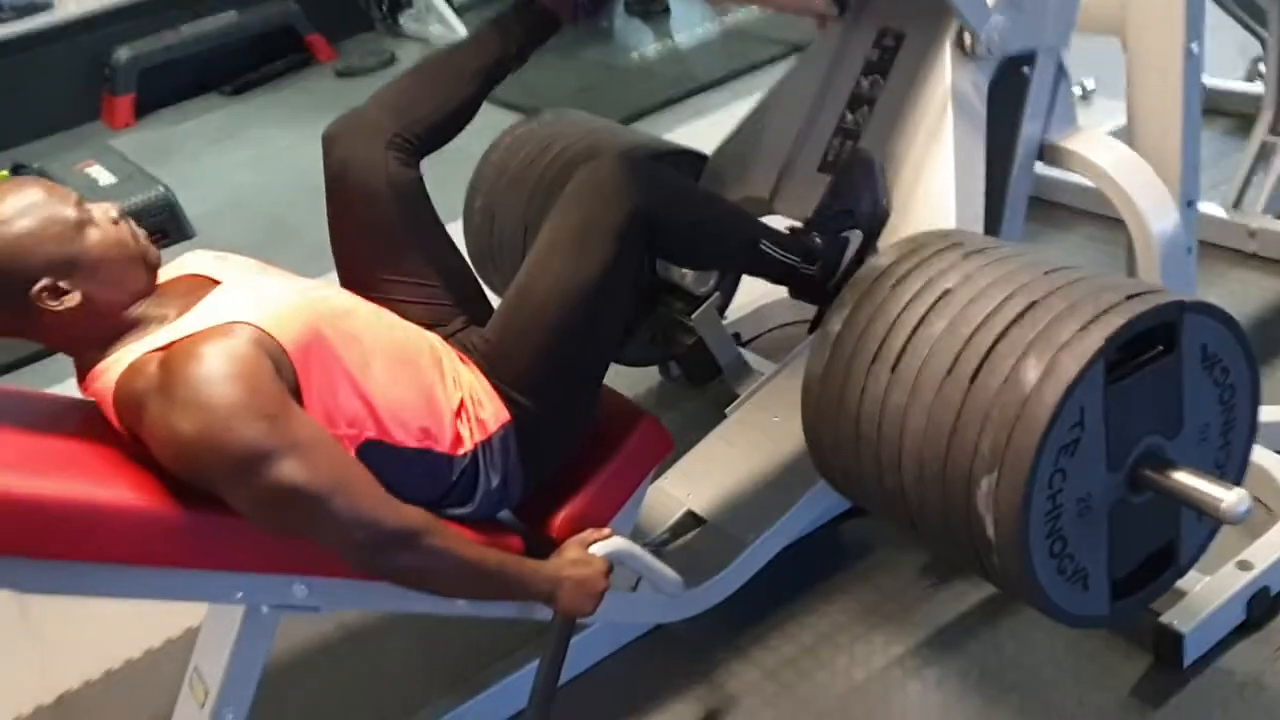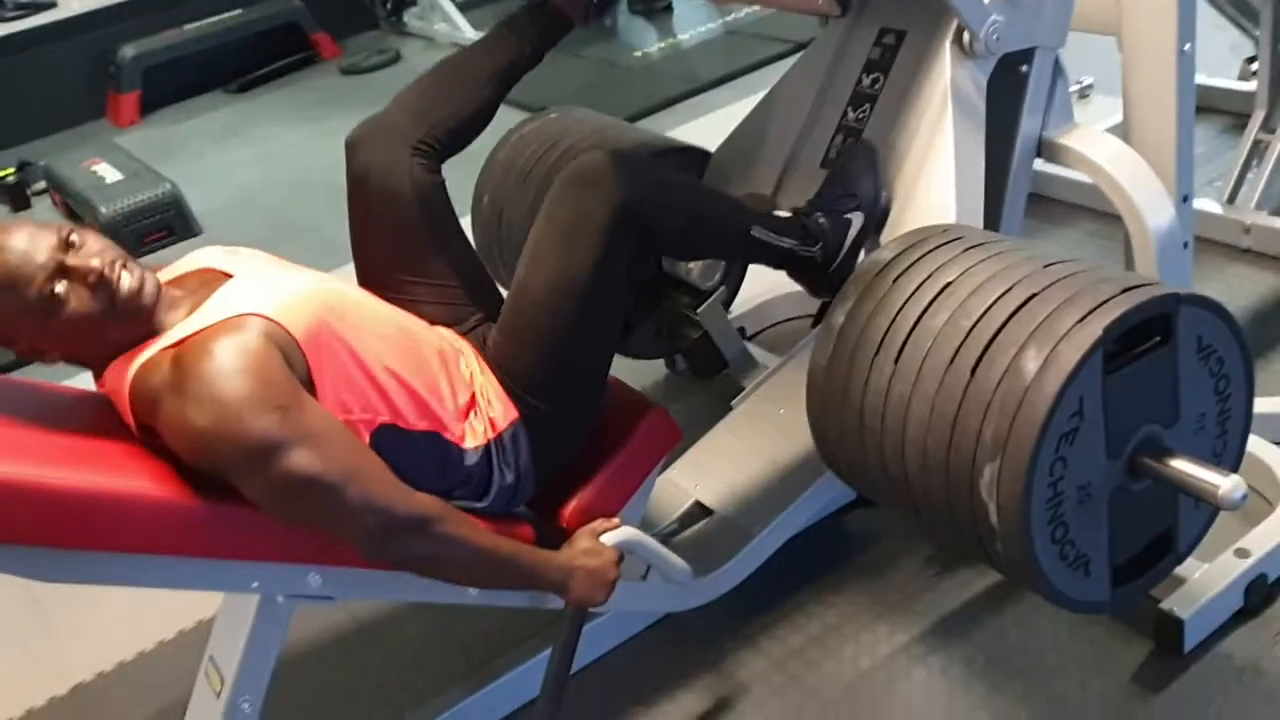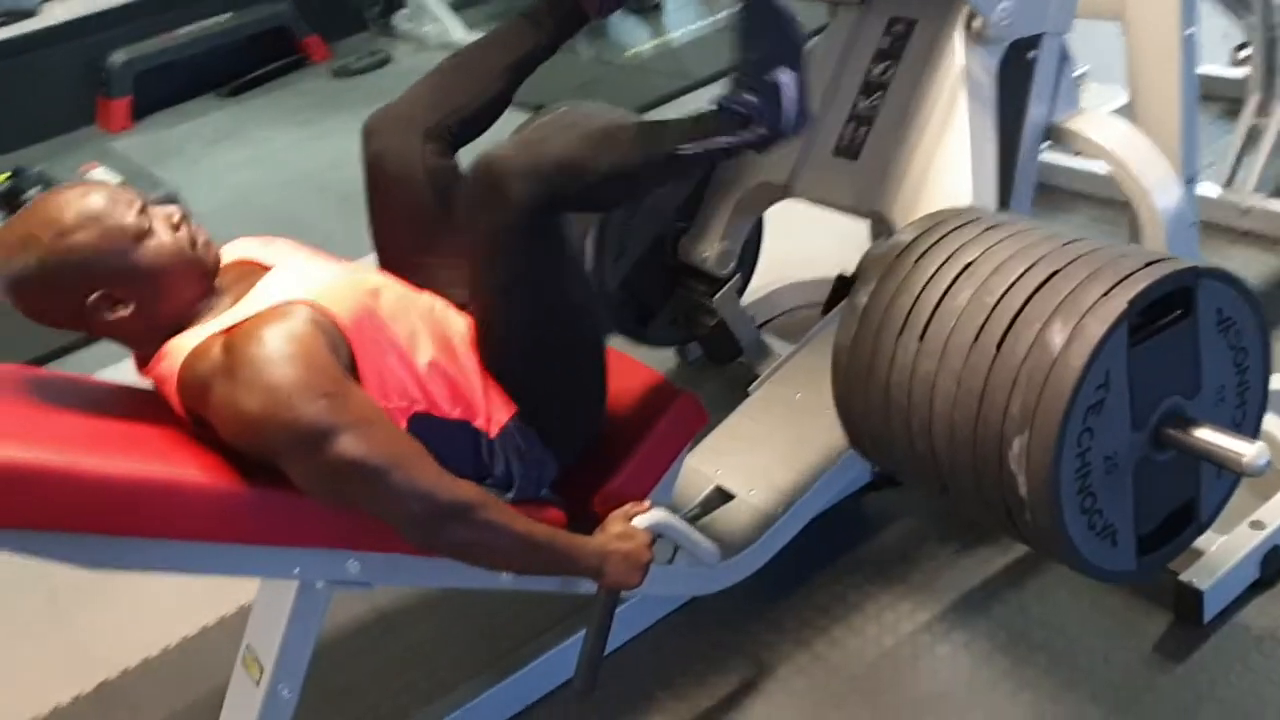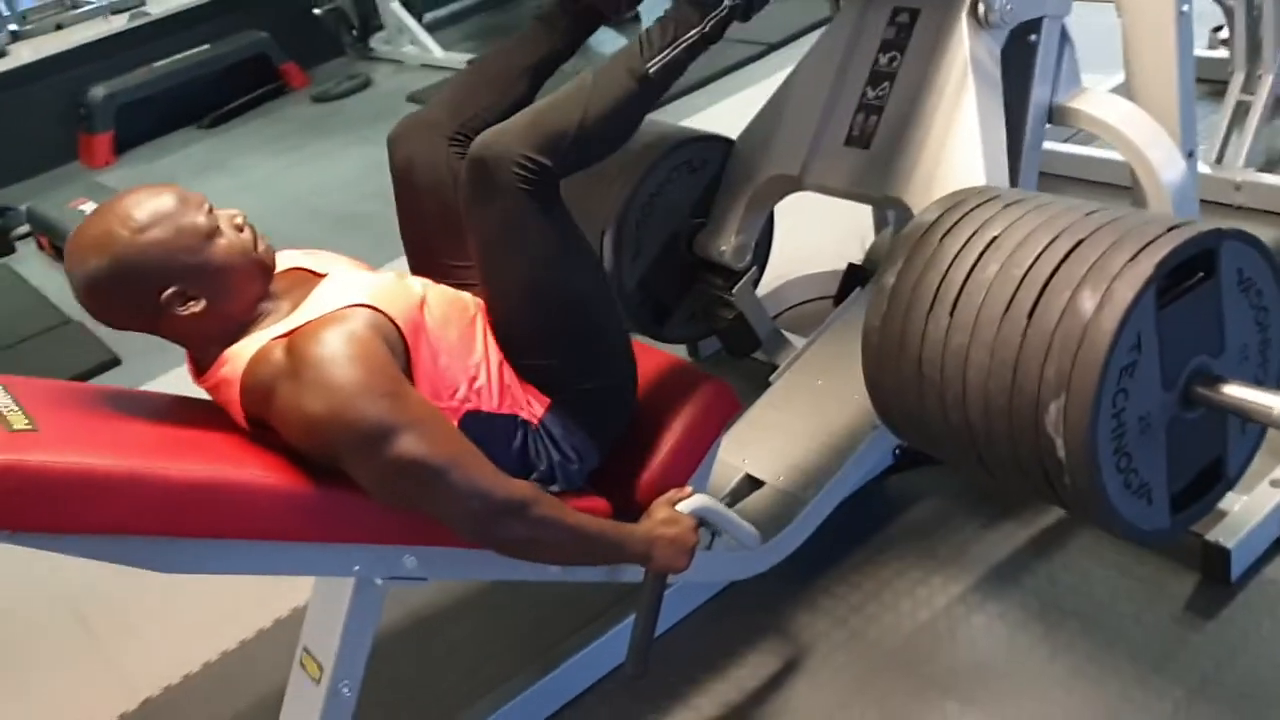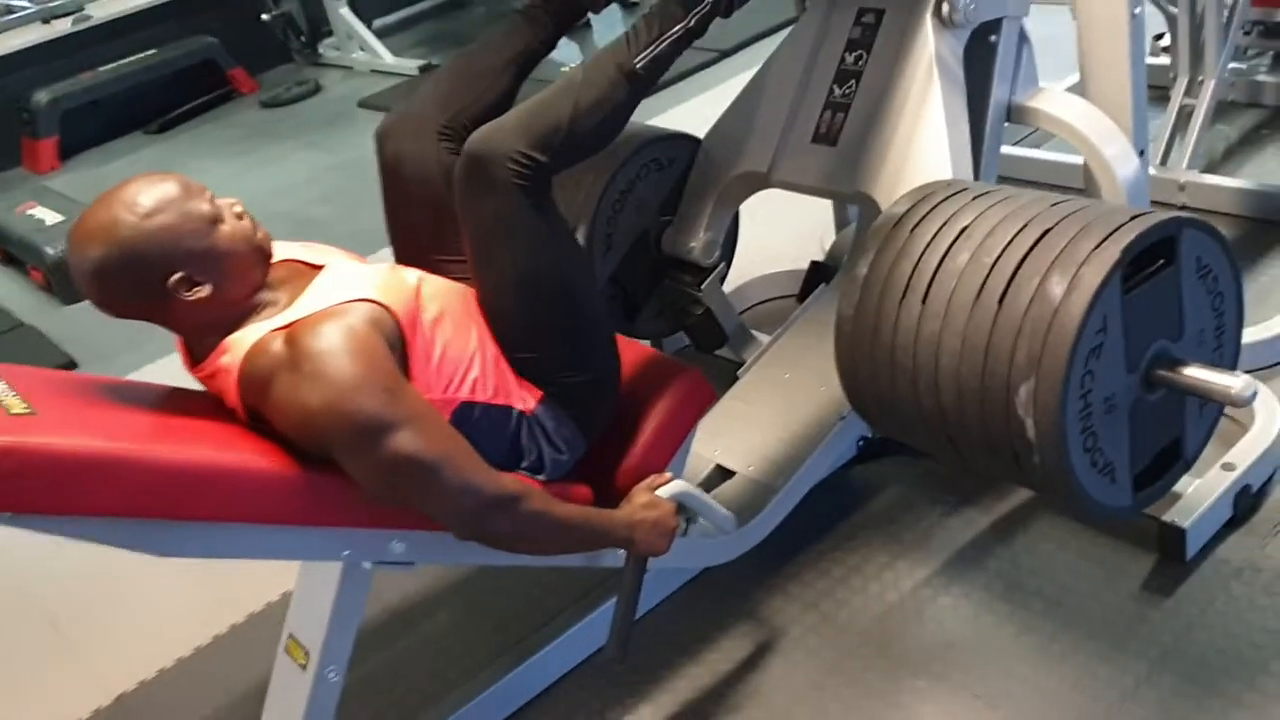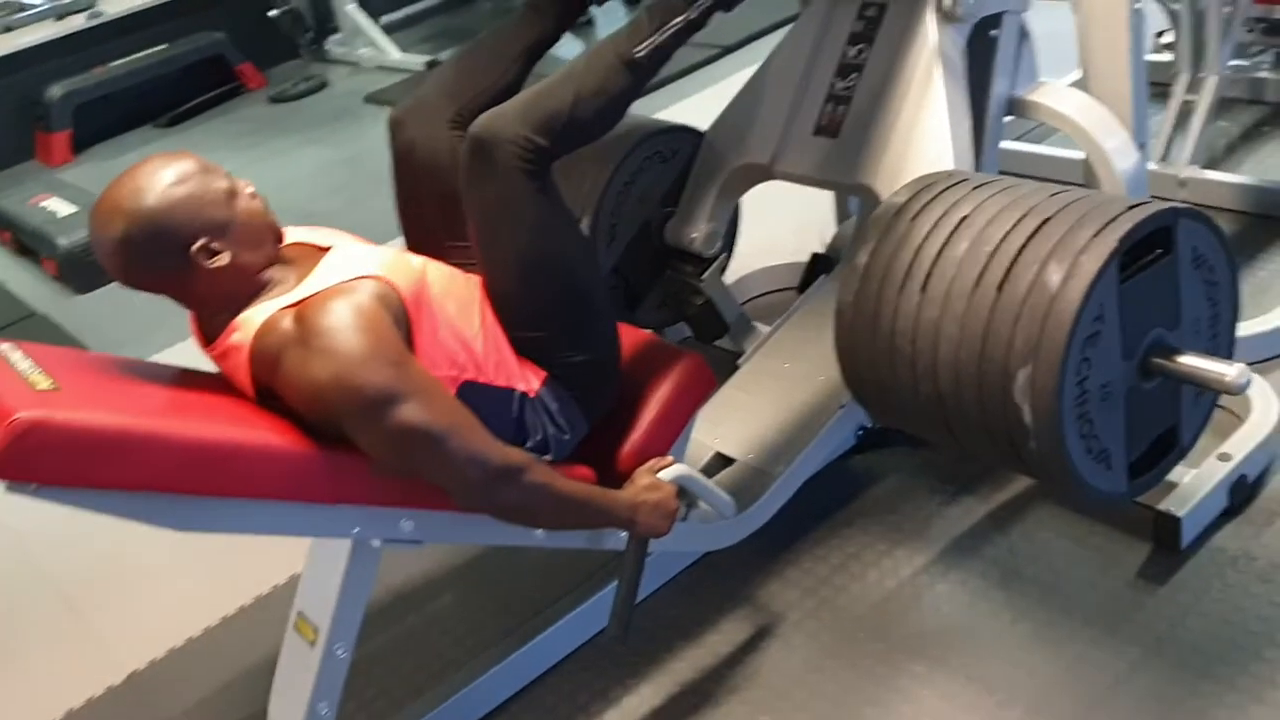
dt=0.3s
person 1, frame 1
left shoulder: (142, 307)
right shoulder: (199, 393)
right elbow: (377, 539)
right wrist: (547, 582)
left hip: (435, 349)
right hip: (489, 432)
left knee: (363, 142)
right knee: (617, 188)
right ankle: (812, 263)
person 1, frame 2
left shoulder: (155, 299)
right shoulder: (212, 389)
right elbow: (390, 527)
right wrist: (560, 572)
left hip: (441, 345)
right hip: (498, 431)
left knee: (386, 147)
right knee: (602, 183)
right ankle: (813, 246)
person 1, frame 3
left shoulder: (195, 293)
right shoulder: (263, 374)
right elbow: (438, 516)
right wrist: (597, 557)
left hip: (455, 336)
right hip: (523, 427)
left knee: (402, 132)
right knee: (514, 176)
right ankle: (743, 122)
person 1, frame 4
left shoulder: (242, 309)
right shoulder: (323, 374)
right elbow: (492, 514)
right wrist: (642, 543)
right hip: (560, 417)
left knee: (425, 140)
right knee: (506, 160)
person 1, frame 5
left shoulder: (221, 318)
right shoulder: (321, 364)
right elbow: (480, 509)
right wrist: (625, 527)
right hip: (544, 410)
left knee: (413, 134)
right knee: (500, 156)
person 1, frame 6
left shoulder: (230, 303)
right shoulder: (330, 341)
right elbow: (487, 479)
right wrist: (626, 508)
right hip: (549, 392)
left knee: (425, 123)
right knee: (502, 140)
